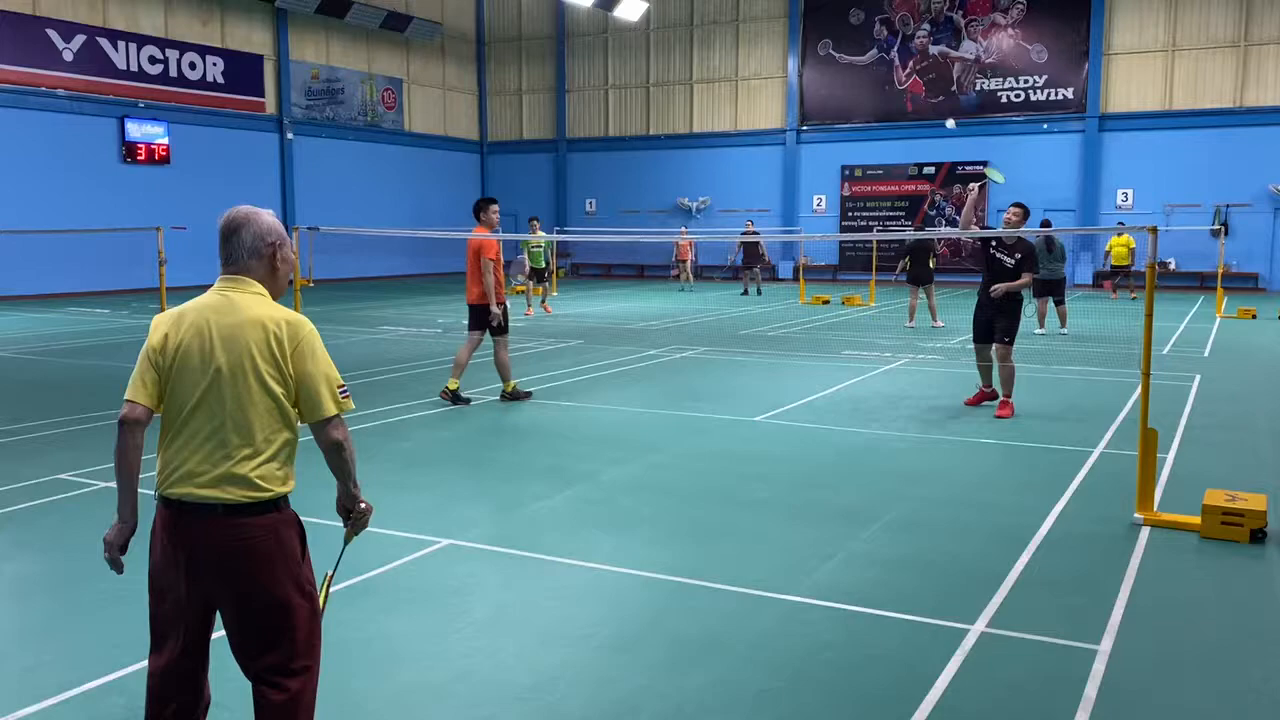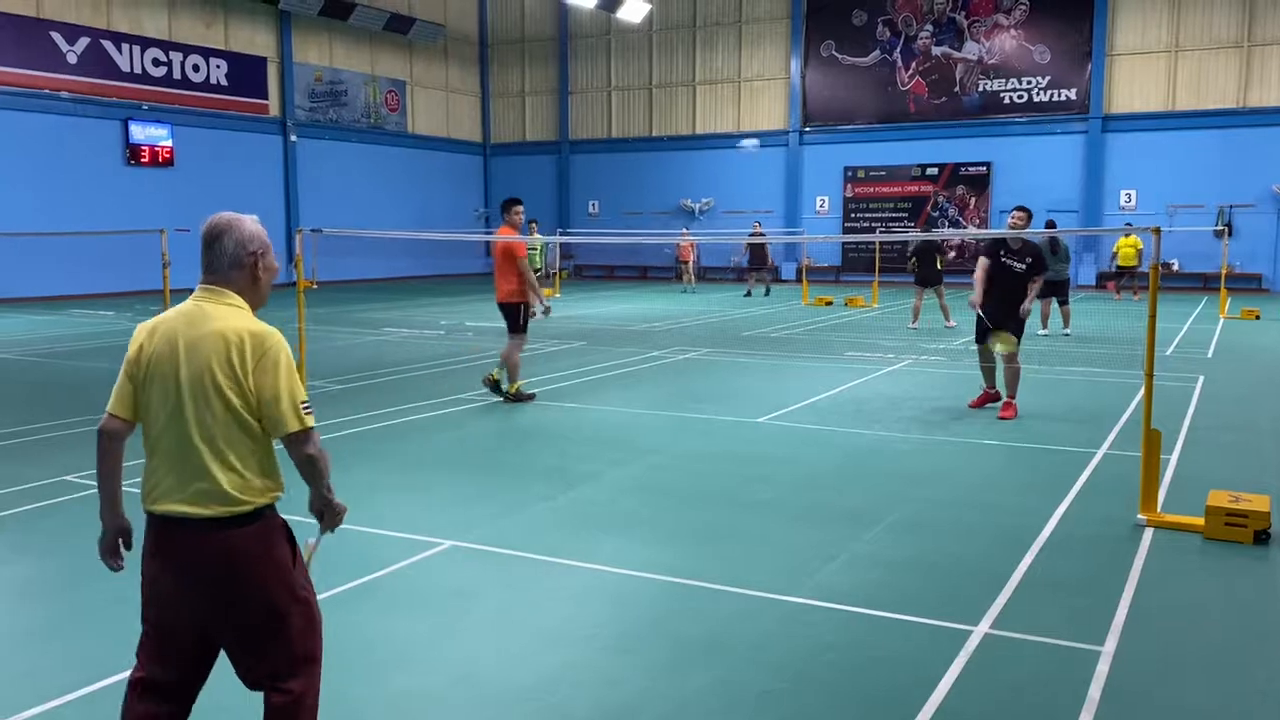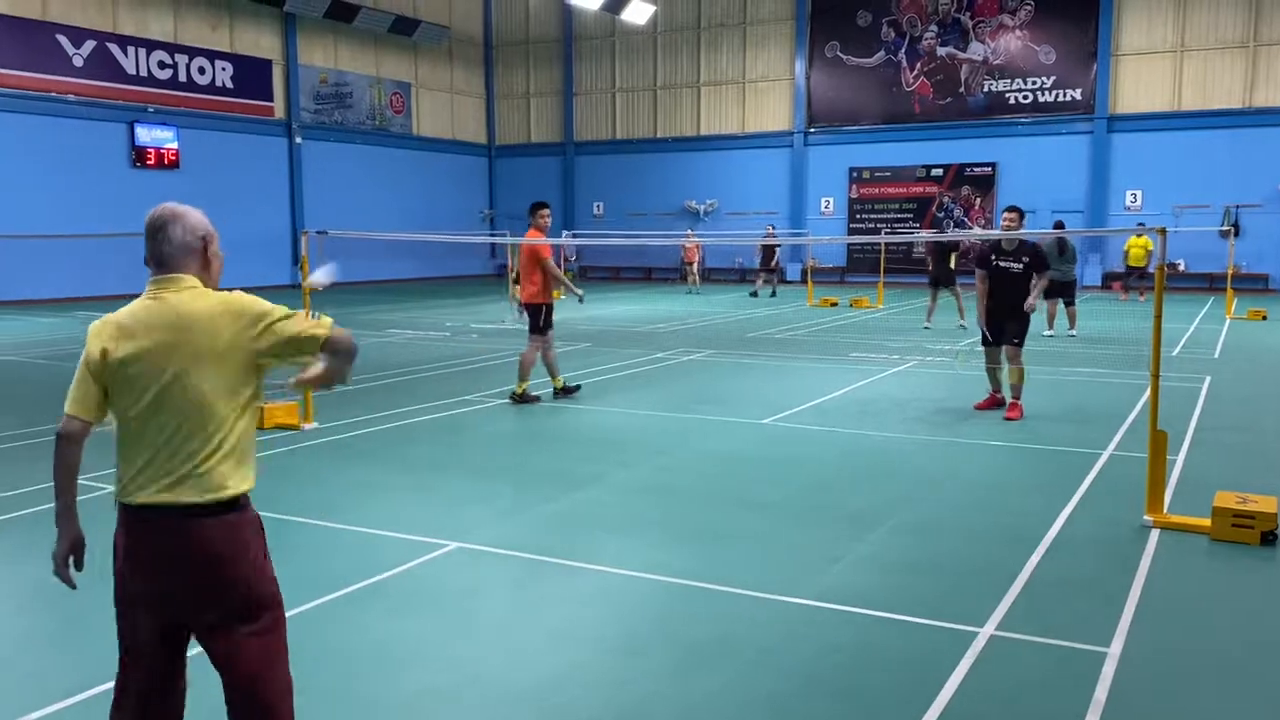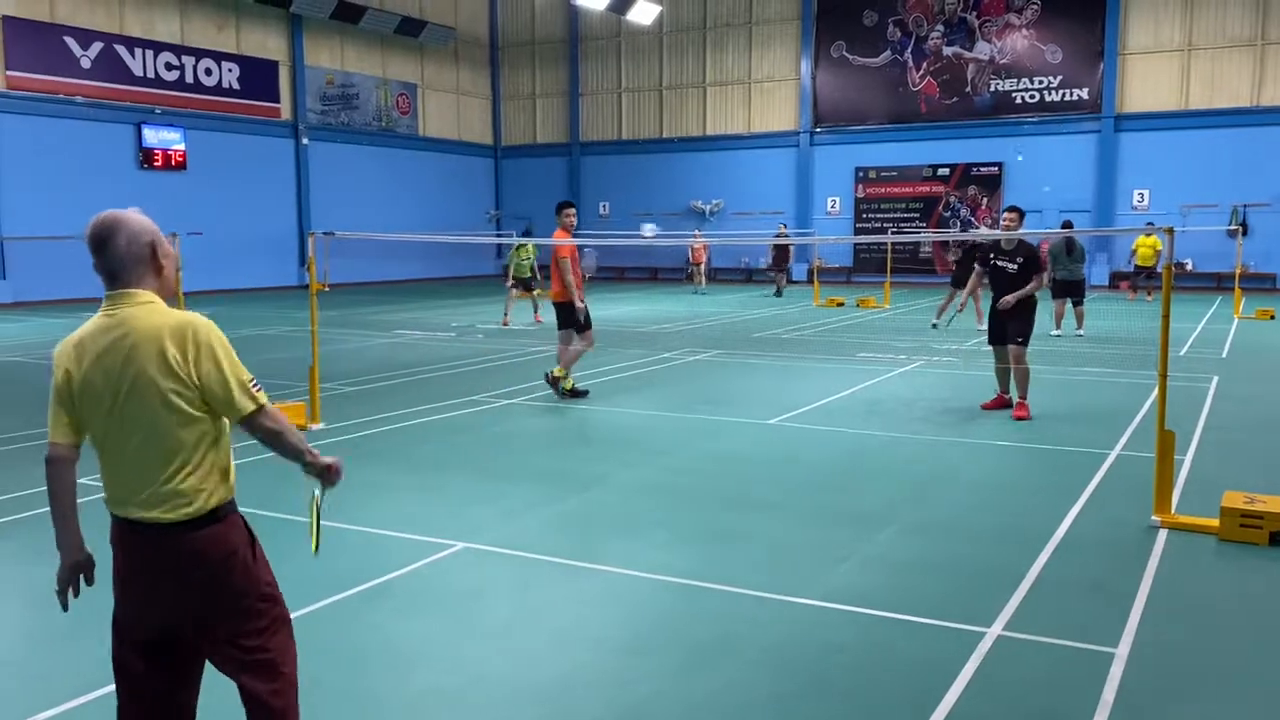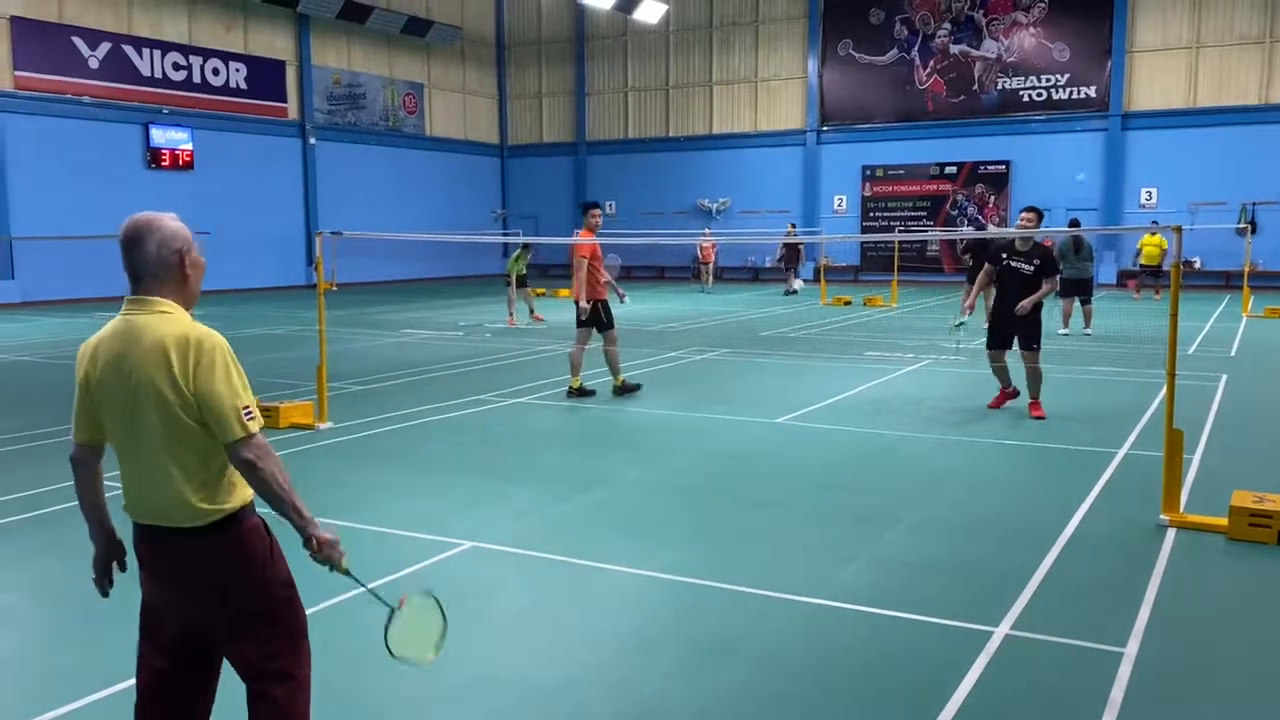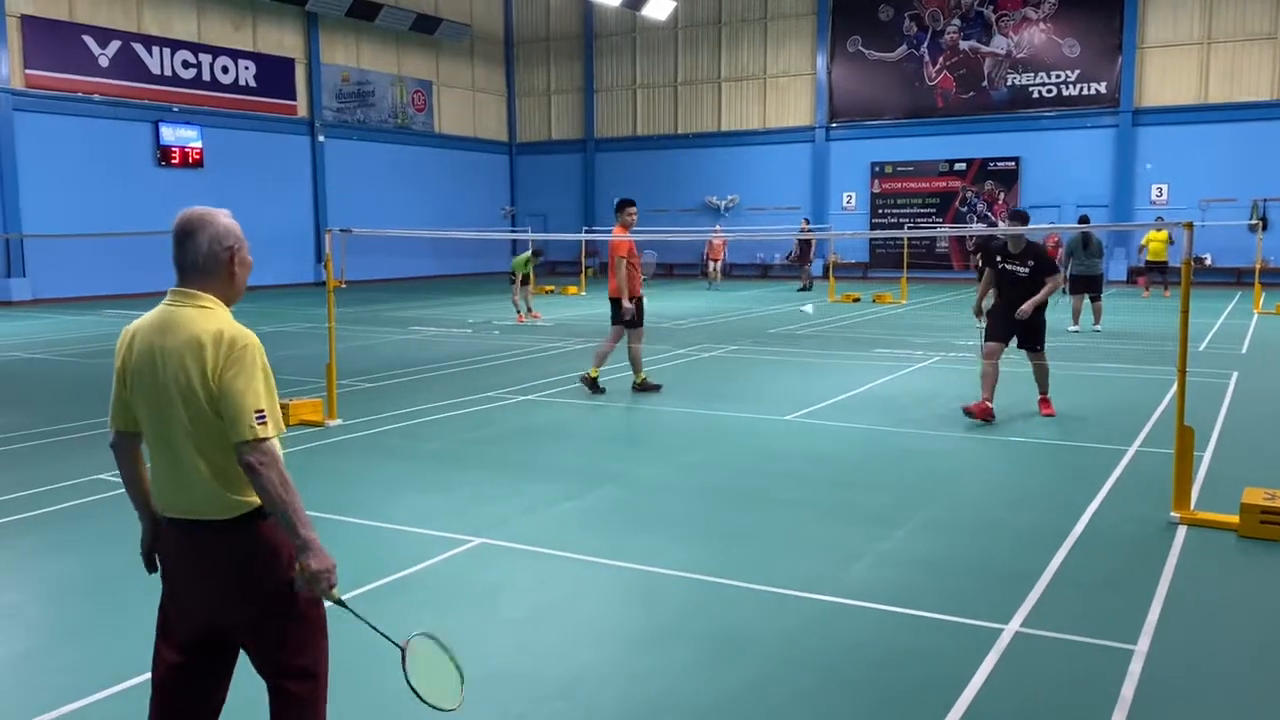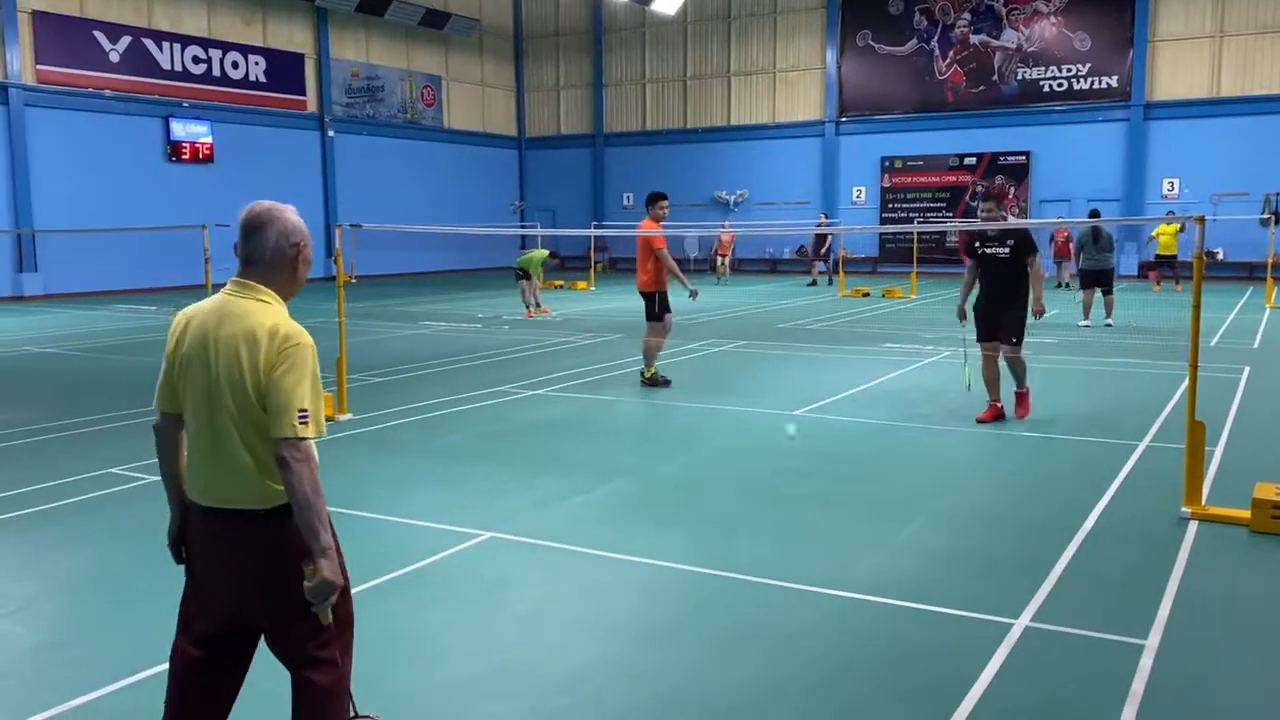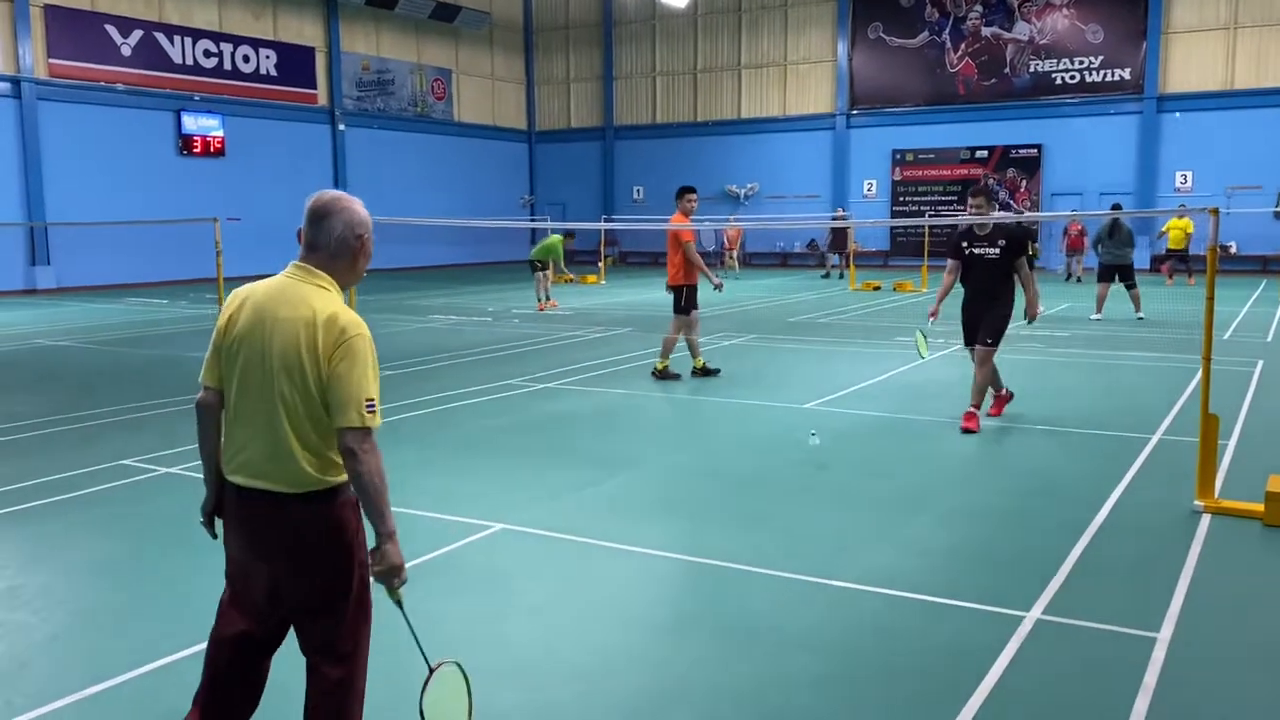
dt=0.3s
person 1, frame 1
left shoulder: (170, 323)
right shoulder: (289, 328)
left elbow: (131, 420)
right elbow: (332, 432)
left wrist: (125, 516)
right wrist: (350, 492)
left hip: (177, 520)
right hip: (256, 525)
left knee: (174, 663)
right knee: (286, 661)
person 1, frame 2
left shoulder: (150, 333)
right shoulder: (258, 340)
left elbow: (110, 432)
right elbow: (303, 446)
left wrist: (111, 517)
right wrist: (324, 497)
left hip: (166, 533)
right hip: (242, 535)
left knee: (161, 671)
right knee: (291, 661)
person 1, frame 3
left shoulder: (109, 331)
right shoulder: (232, 312)
left elbow: (70, 433)
right elbow: (339, 343)
left wrist: (67, 526)
right wrist: (328, 370)
left hip: (140, 528)
right hip: (219, 526)
left knee: (144, 672)
right knee: (255, 666)
person 1, frame 4
left shoulder: (73, 350)
right shoulder: (188, 331)
left elbow: (59, 458)
right elbow: (259, 418)
left wrist: (70, 547)
right wrist: (313, 460)
left hip: (134, 539)
right hip: (207, 535)
left knee: (148, 679)
right knee: (266, 661)
person 1, frame 5
left shoulder: (95, 350)
right shoulder: (198, 343)
left elbow: (82, 457)
right elbow: (248, 452)
left wrist: (103, 538)
right wrist: (309, 527)
left hip: (154, 540)
right hip: (222, 540)
left knee: (169, 673)
right knee: (278, 664)
person 1, frame 6
left shoulder: (135, 336)
right shoulder: (231, 340)
left elbow: (124, 441)
right elbow: (256, 457)
left wrist: (150, 519)
right wrist: (307, 544)
left hip: (179, 534)
right hip: (246, 534)
left knee: (185, 664)
right knee: (296, 660)
person 1, frame 7
left shoulder: (188, 321)
right shoulder: (286, 337)
left elbow: (165, 427)
right elbow: (292, 454)
left wrist: (179, 509)
right wrist: (321, 551)
left hip: (209, 523)
right hip: (276, 526)
left knee: (203, 653)
right knee: (320, 649)
person 1, frame 8
left shoulder: (241, 300)
right shoulder: (342, 326)
left elbow: (207, 404)
right elbow: (355, 444)
left wrist: (214, 486)
right wrist: (385, 536)
left hip: (243, 501)
right hip: (313, 509)
left knee: (242, 629)
right knee: (336, 646)
person 2, frame 1
left shoulder: (1026, 249)
right shoulder: (990, 238)
left elbow: (1028, 279)
right elbow: (965, 226)
left wrist: (1006, 287)
right wrist: (973, 196)
left hip: (1009, 307)
right hip: (984, 304)
left knee: (1003, 353)
right knee: (980, 350)
left ankle: (1006, 400)
right ankle: (987, 390)
person 2, frame 2
left shoulder: (1034, 252)
right shoulder: (995, 244)
left elbow: (1037, 281)
right elbow: (981, 269)
left wrist: (1030, 300)
right wrist: (977, 293)
left hip: (1015, 310)
right hip: (989, 307)
left knee: (1010, 355)
right knee: (984, 351)
left ankle: (1010, 402)
right ankle: (990, 391)
person 2, frame 3
left shoulder: (1031, 250)
right shoulder: (988, 250)
left elbow: (1042, 278)
right elbow: (981, 282)
left wrist: (1035, 297)
right wrist: (981, 312)
left hip: (1018, 311)
right hip: (993, 310)
left knee: (1012, 355)
right knee: (991, 354)
left ankle: (1016, 403)
right ankle: (996, 395)
person 2, frame 4
left shoulder: (1028, 251)
right shoulder: (989, 249)
left elbow: (1038, 282)
right elbow: (978, 275)
left wrist: (1015, 296)
right wrist: (965, 297)
left hip: (1021, 309)
right hip: (998, 308)
left knee: (1017, 354)
right knee: (999, 354)
left ankle: (1022, 403)
right ankle: (1003, 396)
person 2, frame 5
left shoulder: (1044, 254)
right shoulder: (1001, 248)
left elbow: (1051, 284)
right elbow: (986, 274)
left wrist: (1031, 300)
right wrist: (972, 298)
left hip: (1028, 313)
right hip: (1001, 311)
left knee: (1031, 359)
right knee: (995, 355)
left ankle: (1034, 402)
right ankle: (1008, 389)
person 2, frame 6
left shoulder: (1038, 253)
right shoulder: (996, 250)
left elbow: (1054, 283)
right elbow: (989, 277)
left wrist: (1032, 303)
right wrist: (978, 302)
left hip: (1029, 313)
right hip: (1002, 309)
left knee: (1037, 358)
right knee: (989, 353)
left ankle: (1044, 398)
right ankle: (986, 405)
person 2, frame 7
left shoulder: (1018, 234)
right shoulder: (974, 238)
left elbow: (1034, 265)
right elbow: (971, 271)
left wrist: (1037, 298)
right wrist: (962, 301)
left hip: (1013, 304)
right hip: (985, 304)
left knee: (1010, 354)
right knee: (987, 355)
left ankle: (1021, 390)
right ankle: (994, 404)
person 2, frame 8
left shoulder: (1010, 233)
right shoulder: (961, 237)
left elbow: (1022, 269)
right elbow: (951, 273)
left wrist: (1032, 301)
right wrist: (937, 303)
left hip: (998, 306)
right hip: (971, 305)
left knee: (983, 356)
right knee: (979, 358)
left ankle: (972, 412)
right ankle: (1001, 393)
person 3, frame 1
left shoulder: (475, 236)
right shoulder: (489, 239)
right elbow: (488, 274)
right wrist: (494, 305)
left hip: (475, 299)
right hip: (489, 300)
left knee: (471, 343)
right knee: (501, 345)
left ankle: (451, 388)
right ankle: (509, 389)
person 3, frame 2
left shoulder: (499, 236)
right shoulder: (515, 239)
right elbow: (526, 272)
right wrist: (542, 299)
left hip: (504, 296)
right hip: (516, 298)
left knee: (515, 342)
right knee: (516, 343)
left ankle: (495, 377)
right ankle: (513, 390)
person 3, frame 3
left shoulder: (530, 238)
right shoulder: (539, 240)
right elbow: (553, 271)
right wrist: (574, 290)
left hip: (533, 298)
right hip: (539, 300)
left knee: (546, 343)
right knee: (535, 345)
left ankle: (559, 385)
right ankle: (519, 391)
person 3, frame 4
left shoulder: (564, 238)
right shoulder: (563, 239)
right elbow: (567, 273)
left wrist: (577, 297)
right wrist: (577, 300)
left hip: (562, 298)
right hip: (568, 298)
left knee: (566, 342)
right knee: (587, 340)
left ankle: (567, 386)
right ankle: (556, 374)
person 3, frame 5
left shoulder: (590, 239)
right shoulder: (585, 239)
right elbow: (580, 270)
left wrist: (616, 288)
right wrist: (583, 299)
left hip: (590, 298)
right hip: (594, 298)
left knee: (581, 341)
right knee: (611, 339)
left ankle: (575, 385)
right ankle: (619, 383)
person 3, frame 6
left shoulder: (621, 235)
right shoulder: (623, 238)
right elbow: (621, 270)
left wrist: (637, 288)
right wrist: (626, 299)
left hip: (620, 294)
right hip: (628, 295)
left knee: (615, 337)
right knee: (636, 337)
left ankle: (591, 375)
right ankle: (640, 380)
person 3, frame 7
left shoulder: (646, 227)
right shoulder: (653, 230)
right elbow: (667, 261)
right wrist: (687, 284)
left hip: (654, 285)
right hip: (653, 287)
left knee: (666, 325)
right knee: (654, 331)
left ankle: (649, 368)
right ankle: (648, 375)
person 3, frame 8
left shoulder: (679, 221)
right shoulder: (682, 223)
right elbow: (692, 255)
right wrist: (711, 277)
left hip: (686, 280)
right hip: (683, 281)
left knee: (691, 322)
right knee: (679, 325)
left ankle: (699, 365)
right ankle: (660, 367)
